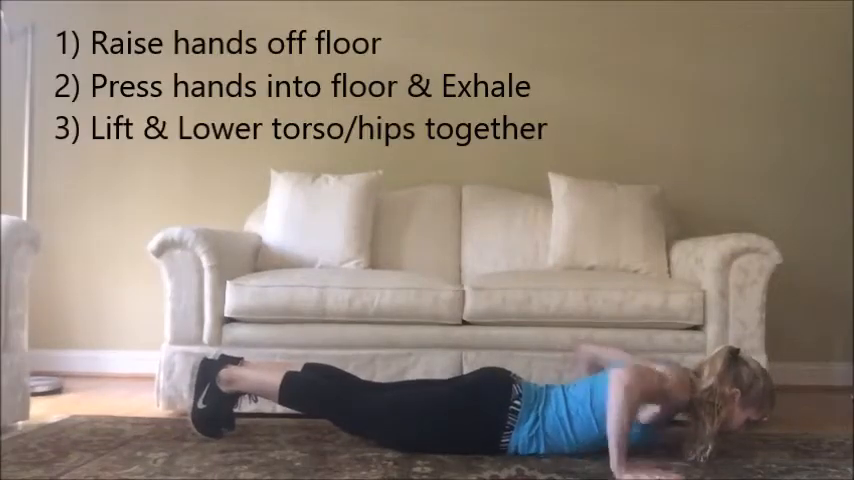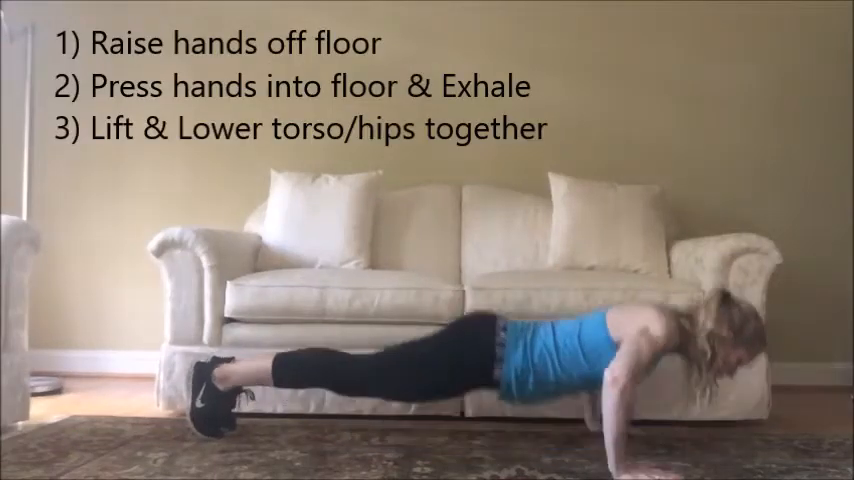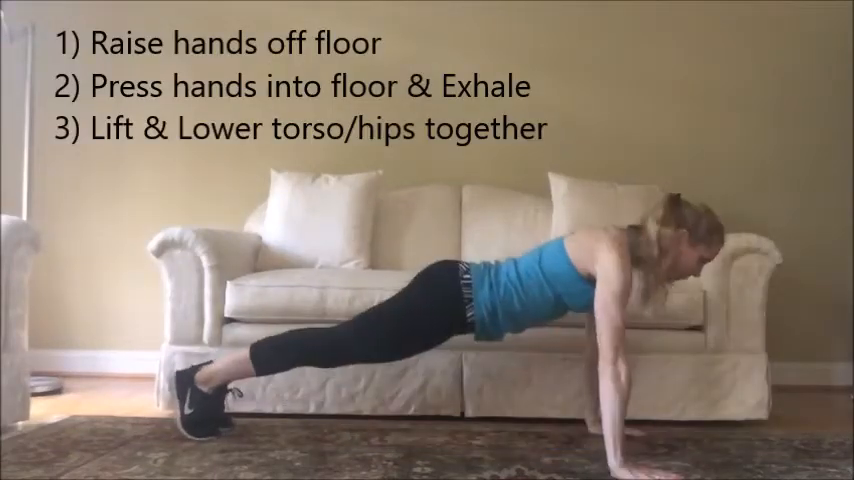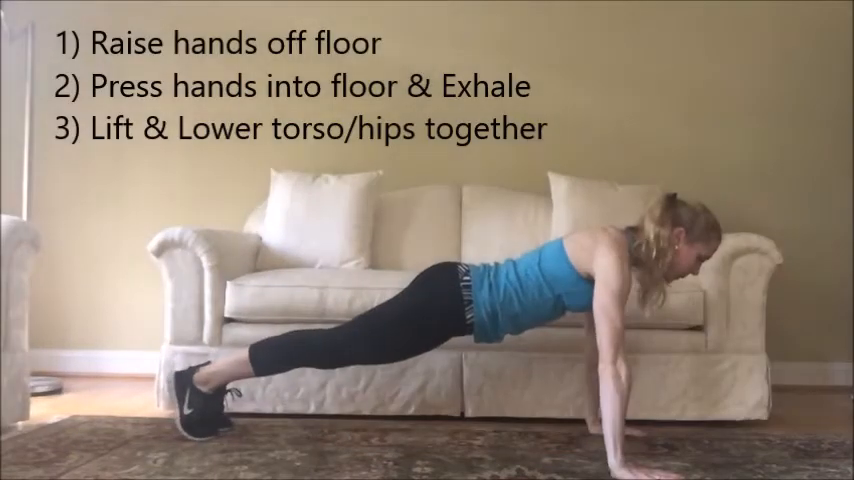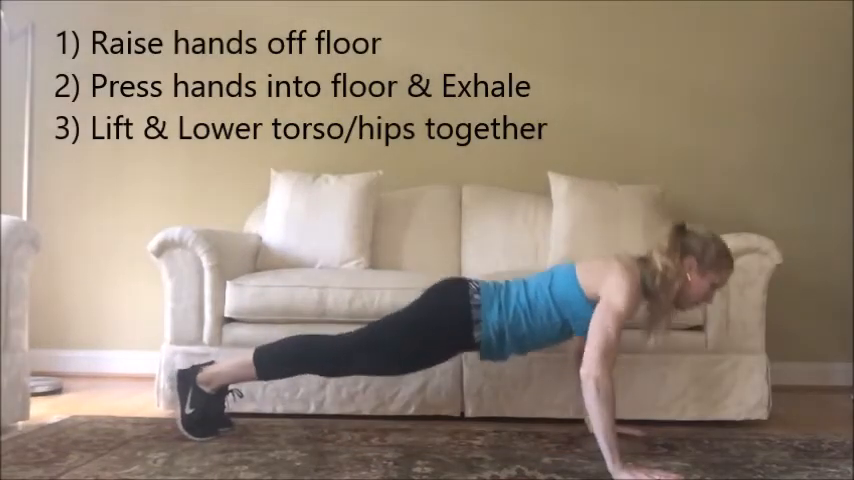
dt=0.4s
person 1, frame 1
left shoulder: (665, 378)
right shoulder: (676, 386)
left elbow: (588, 351)
right elbow: (624, 380)
left wrist: (608, 421)
left hip: (504, 402)
right hip: (496, 414)
left knee: (364, 396)
right knee: (357, 408)
left ankle: (235, 371)
right ankle: (227, 377)
person 1, frame 2
left shoulder: (659, 320)
right shoulder: (664, 327)
right elbow: (615, 382)
left wrist: (596, 420)
left hip: (495, 346)
right hip: (487, 353)
left knee: (358, 371)
right knee: (355, 374)
left ankle: (226, 370)
right ankle: (221, 379)
person 1, frame 3
left shoulder: (619, 247)
right shoulder: (616, 256)
left elbow: (596, 346)
right elbow: (612, 363)
left wrist: (596, 419)
left hip: (461, 294)
right hip: (454, 297)
left knee: (339, 346)
right knee: (338, 345)
left ankle: (209, 379)
right ankle: (204, 378)
person 1, frame 4
left shoulder: (618, 249)
right shoulder: (614, 256)
left elbow: (596, 347)
right elbow: (612, 364)
left wrist: (597, 419)
left hip: (462, 295)
right hip: (453, 299)
left knee: (339, 347)
right knee: (337, 346)
left ankle: (210, 378)
right ankle: (203, 378)
person 1, frame 5
left shoulder: (630, 275)
right shoulder: (626, 283)
left elbow: (586, 350)
right elbow: (593, 371)
left wrist: (602, 420)
left hip: (469, 310)
right hip: (462, 315)
left knee: (339, 355)
right knee: (338, 355)
left ankle: (211, 379)
right ankle: (207, 379)
